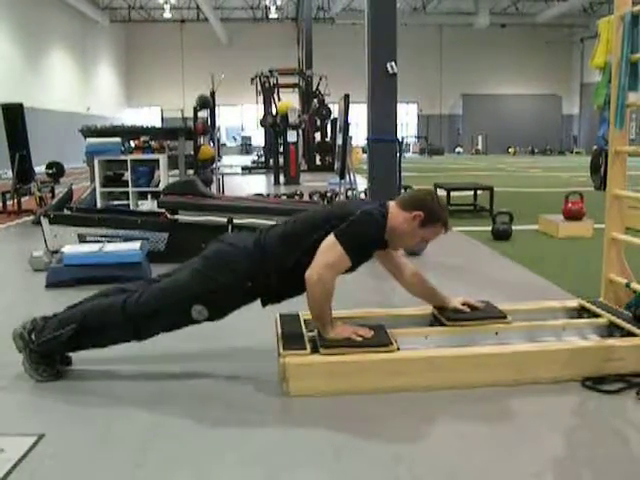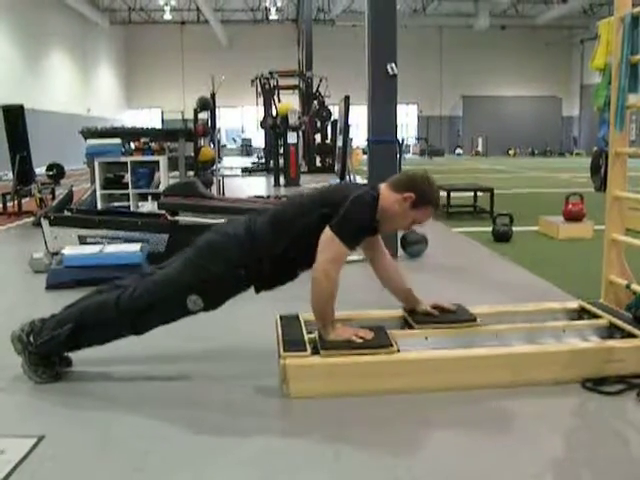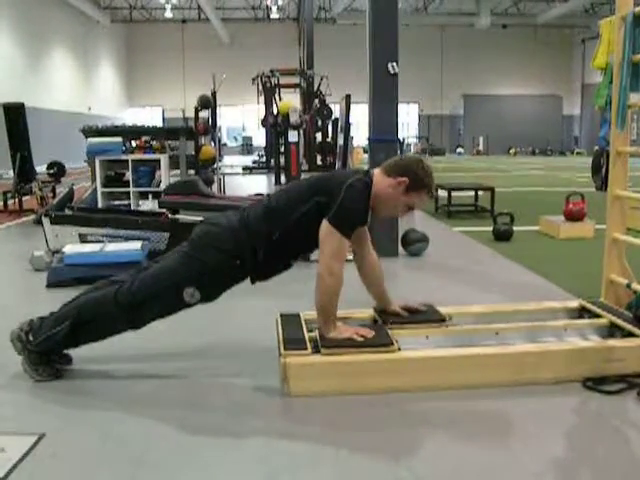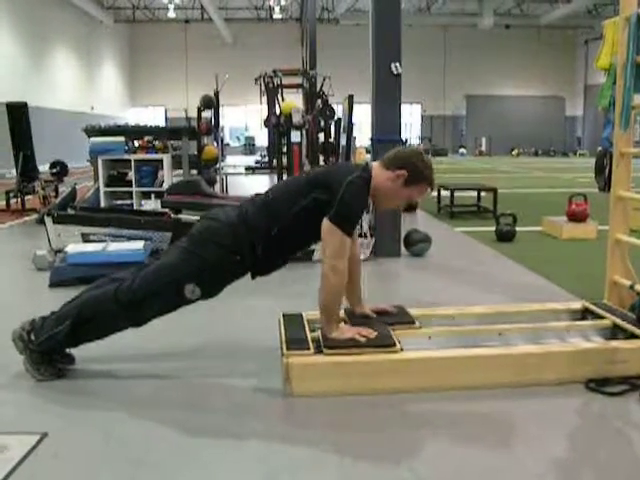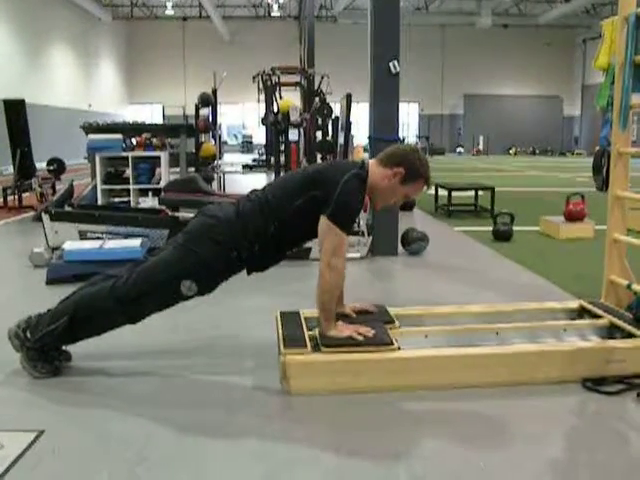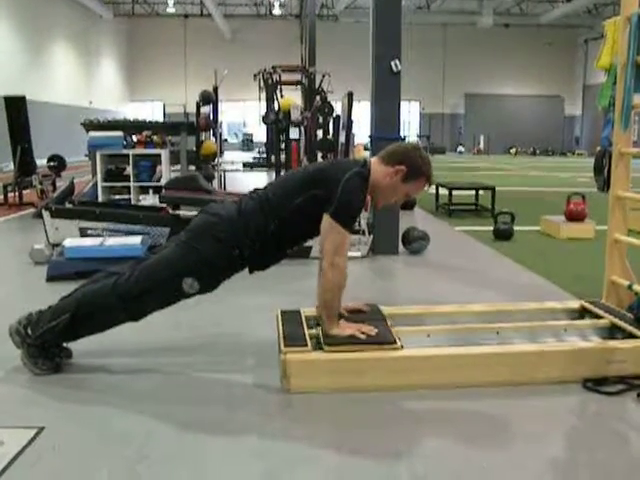
dt=0.3s
person 1, frame 1
left shoulder: (377, 220)
right shoulder: (368, 222)
left elbow: (405, 271)
right elbow: (316, 276)
left wrist: (445, 302)
right wrist: (327, 328)
left hip: (241, 257)
right hip: (238, 271)
left knee: (143, 299)
right knee: (141, 313)
left ankle: (48, 331)
right ankle: (40, 339)
person 1, frame 2
left shoulder: (366, 205)
right shoulder: (361, 205)
left elbow: (384, 264)
right elbow: (324, 270)
left wrist: (416, 305)
right wrist: (329, 328)
left hip: (232, 247)
right hip: (231, 261)
left knee: (139, 295)
right knee: (137, 307)
left ankle: (45, 333)
right ankle: (39, 341)
person 1, frame 3
left shoulder: (356, 191)
right shoulder: (354, 192)
left elbow: (365, 254)
right elbow: (329, 265)
left wrist: (386, 305)
right wrist: (329, 327)
left hip: (229, 239)
right hip: (226, 250)
left knee: (138, 290)
right knee: (135, 301)
left ankle: (44, 333)
right ankle: (37, 339)
person 1, frame 4
left shoulder: (353, 182)
right shoulder: (353, 187)
left elbow: (349, 251)
right elbow: (333, 262)
left wrist: (357, 304)
right wrist: (332, 327)
left hip: (228, 233)
right hip: (226, 246)
left knee: (138, 287)
right knee: (136, 298)
left ankle: (46, 333)
right ankle: (39, 339)
person 1, frame 5
left shoulder: (348, 178)
right shoulder: (350, 186)
left elbow: (333, 255)
right elbow: (331, 260)
left wrist: (339, 304)
right wrist: (329, 325)
left hip: (224, 230)
right hip: (222, 242)
left knee: (134, 284)
right knee: (131, 295)
left ankle: (41, 329)
right ankle: (34, 336)
person 1, frame 6
left shoulder: (349, 176)
right shoulder: (352, 184)
left elbow: (328, 255)
right elbow: (334, 258)
left wrist: (330, 304)
right wrist: (332, 324)
left hip: (226, 228)
right hip: (226, 240)
left knee: (136, 282)
right knee: (134, 293)
left ankle: (43, 327)
right ankle: (35, 332)
